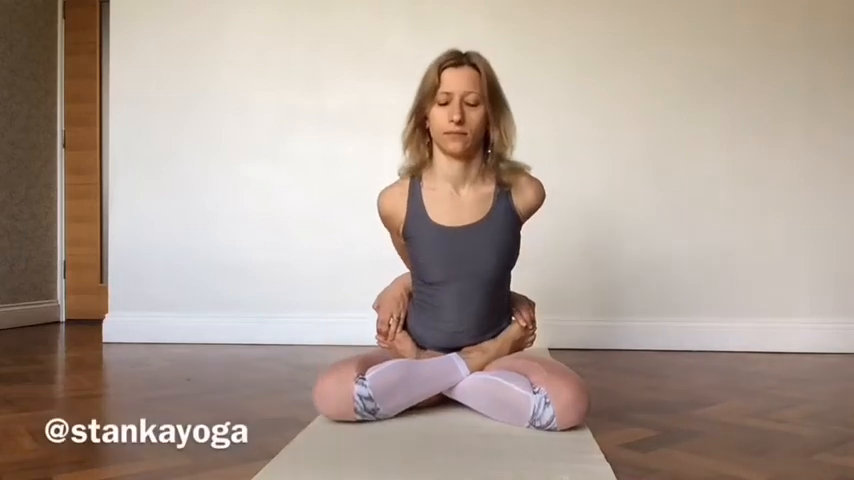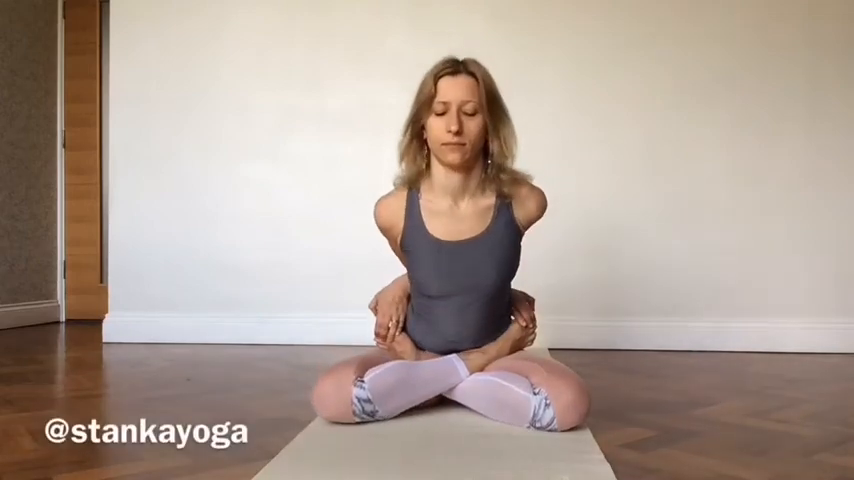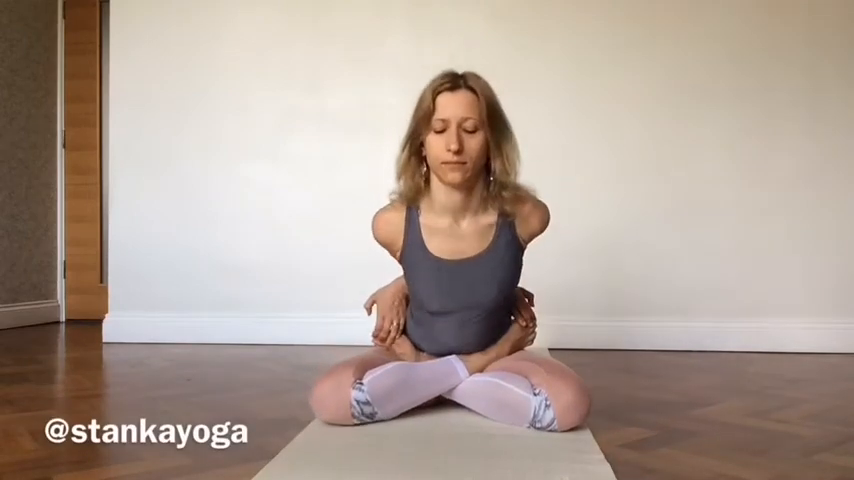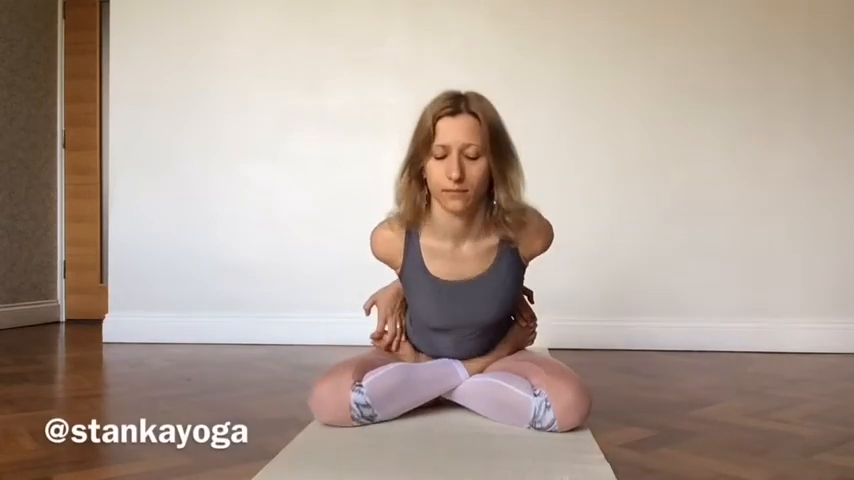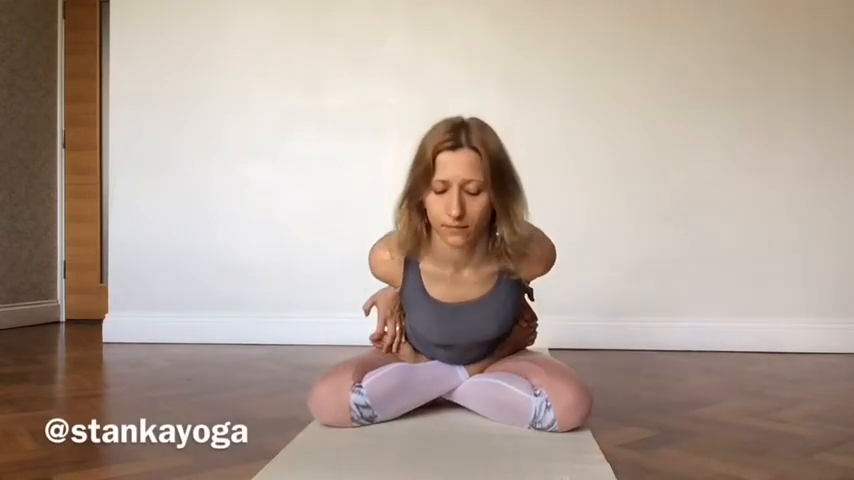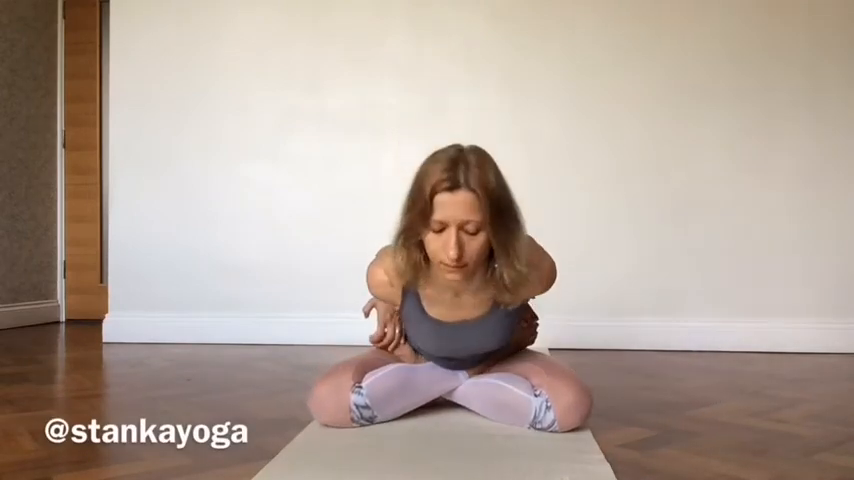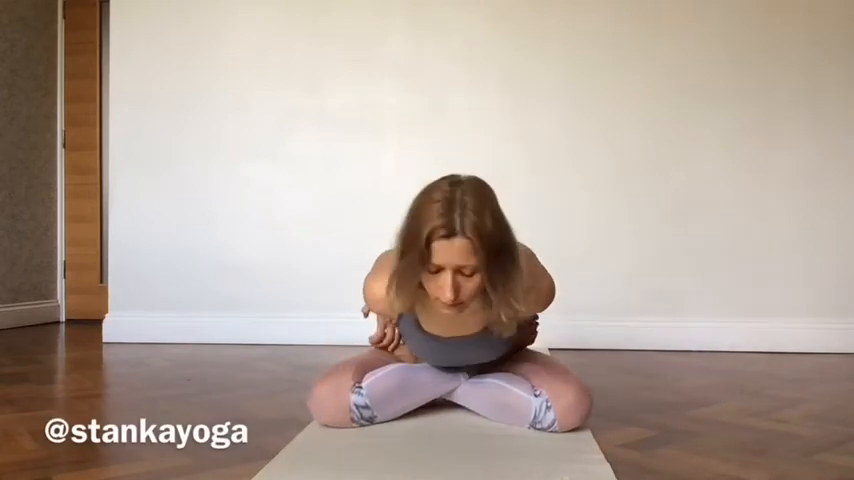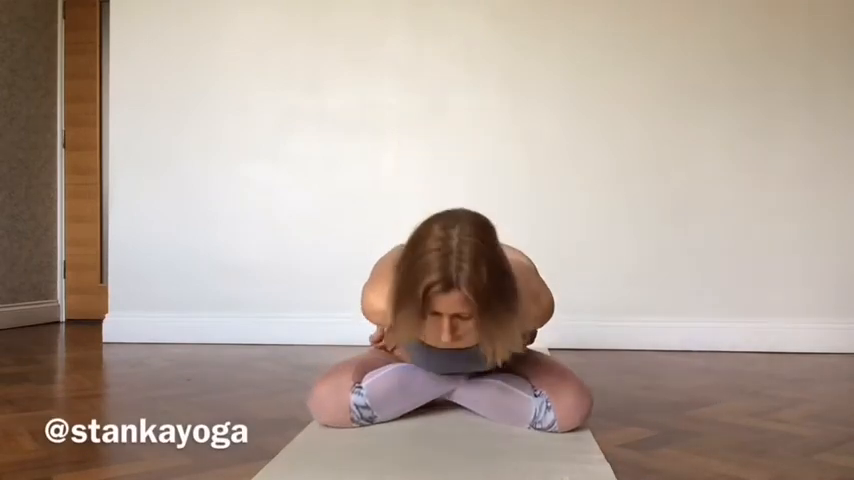
dt=0.2s
person 1, frame 1
left shoulder: (523, 192)
right shoulder: (396, 201)
left wrist: (402, 285)
left hip: (495, 350)
right hip: (418, 348)
left knee: (570, 403)
right knee: (330, 395)
left ankle: (425, 374)
right ankle: (471, 369)
person 1, frame 2
left shoulder: (524, 202)
right shoulder: (393, 210)
left hip: (494, 353)
right hip: (416, 352)
left knee: (570, 404)
right knee: (328, 397)
left ankle: (426, 378)
right ankle: (468, 371)
person 1, frame 3
left shoulder: (527, 215)
right shoulder: (392, 224)
left hip: (494, 355)
right hip: (416, 354)
left knee: (571, 404)
right knee: (327, 399)
left ankle: (425, 380)
right ankle: (467, 372)
person 1, frame 4
left shoulder: (530, 234)
right shoulder: (391, 239)
left hip: (495, 357)
right hip: (416, 356)
left knee: (571, 405)
right knee: (326, 400)
left ankle: (428, 381)
right ankle: (463, 375)
person 1, frame 5
left shoulder: (532, 254)
right shoulder: (390, 258)
left hip: (495, 360)
right hip: (416, 358)
left knee: (571, 406)
right knee: (326, 401)
left ankle: (432, 383)
right ankle: (460, 377)
person 1, frame 6
left shoulder: (532, 271)
right shoulder: (387, 275)
left hip: (495, 363)
right hip: (416, 359)
left knee: (572, 406)
right knee: (325, 402)
left ankle: (434, 385)
person 1, frame 7
left shoulder: (531, 287)
right shoulder: (383, 289)
left hip: (496, 366)
right hip: (416, 362)
left knee: (573, 407)
right knee: (325, 402)
left ankle: (441, 388)
person 1, frame 8
left shoulder: (532, 302)
right shoulder: (380, 300)
right elbow: (398, 256)
left hip: (495, 368)
right hip: (415, 365)
left knee: (573, 408)
right knee: (325, 402)
left ankle: (441, 390)
